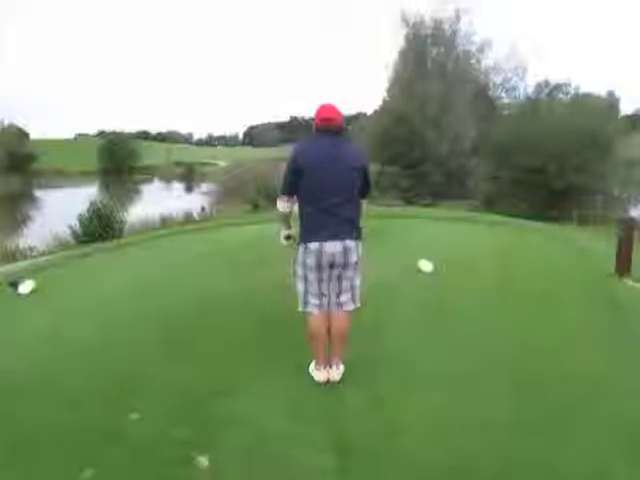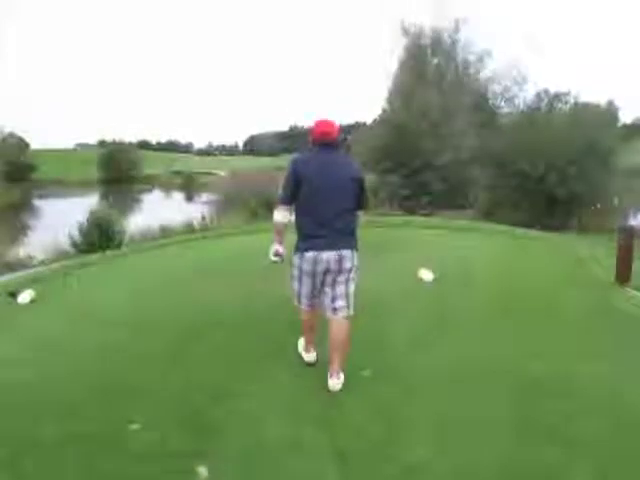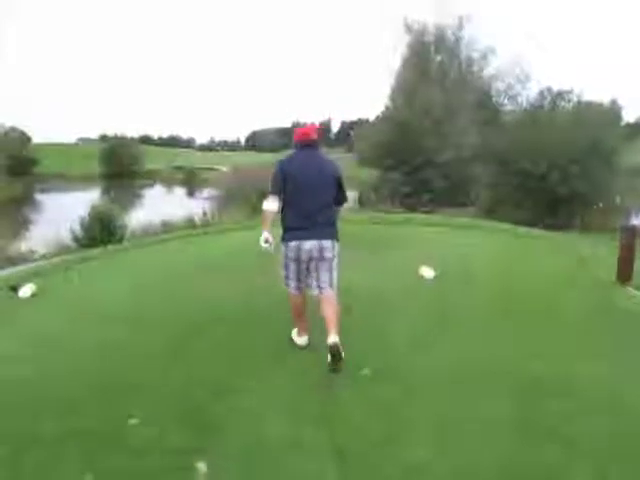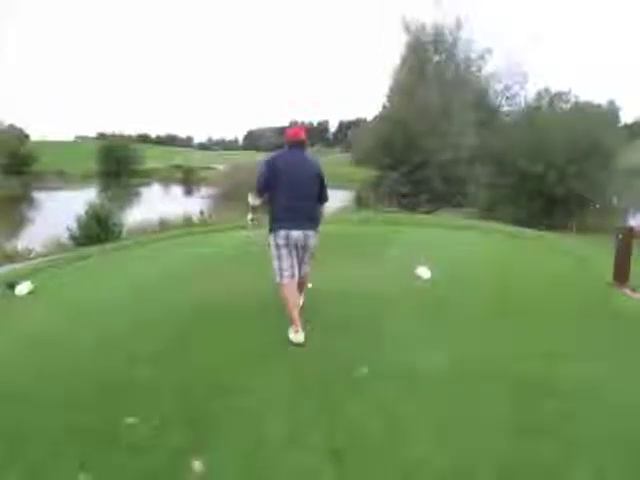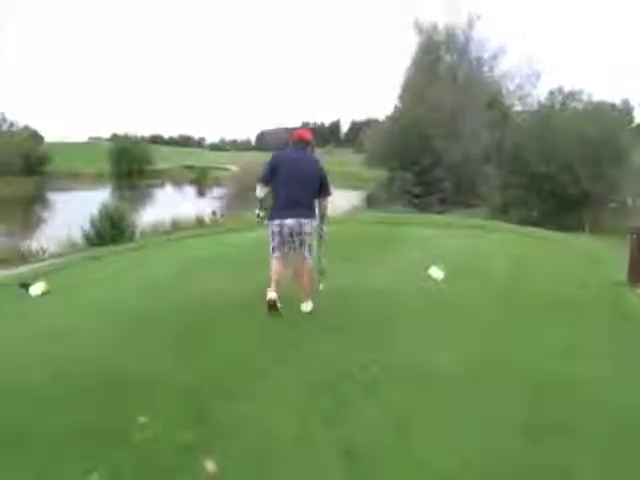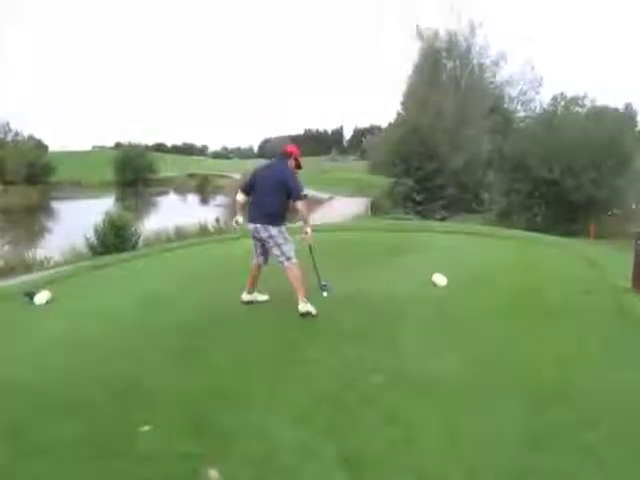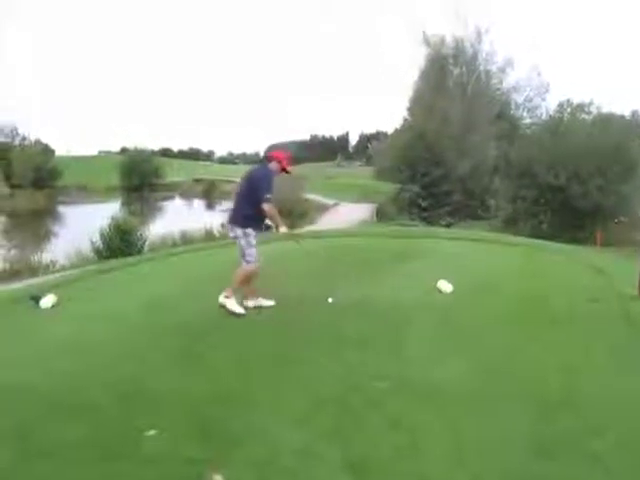
dt=0.4s
person 1, frame 1
left shoulder: (301, 152)
right shoulder: (357, 155)
left elbow: (286, 198)
left wrist: (286, 226)
left hip: (312, 241)
right hip: (348, 240)
left knee: (315, 306)
right knee: (342, 305)
left ankle: (319, 366)
right ankle: (336, 365)
person 1, frame 2
left shoulder: (300, 164)
right shoulder: (353, 167)
left elbow: (283, 208)
right elbow: (360, 207)
left wrist: (278, 241)
left hip: (309, 248)
right hip: (345, 249)
left knee: (307, 303)
right knee: (340, 312)
left ankle: (309, 350)
right ankle: (335, 373)
person 1, frame 3
left shoulder: (285, 165)
right shoulder: (331, 166)
left elbow: (272, 200)
right elbow: (339, 203)
left wrist: (266, 232)
left hip: (295, 240)
right hip: (326, 240)
left knee: (296, 289)
right knee: (327, 291)
left ankle: (301, 334)
right ankle: (333, 337)
person 1, frame 4
left shoulder: (273, 162)
right shoulder: (314, 166)
left elbow: (258, 195)
right elbow: (321, 202)
right wrist: (315, 224)
left hip: (281, 229)
right hip: (308, 229)
left knee: (287, 280)
right knee: (303, 271)
left ankle: (297, 329)
right ankle: (298, 300)
person 1, frame 5
left shoulder: (278, 158)
right shoulder: (316, 164)
left elbow: (262, 186)
right elbow: (323, 197)
left wrist: (259, 208)
right wrist: (322, 220)
left hip: (279, 218)
right hip: (306, 218)
left knee: (277, 256)
right knee: (305, 258)
left ankle: (272, 291)
right ankle: (306, 301)
person 1, frame 6
left shoulder: (260, 170)
right shoulder: (289, 174)
left elbow: (241, 194)
right elbow: (299, 202)
left wrist: (239, 214)
right wrist: (307, 225)
left hip: (254, 223)
right hip: (271, 225)
left knee: (260, 259)
right knee: (290, 261)
left ankle: (249, 293)
right ankle: (303, 303)
person 1, frame 7
left shoulder: (257, 172)
right shoulder: (265, 175)
right elbow: (266, 205)
left wrist: (268, 221)
right wrist: (280, 224)
left hip: (244, 223)
right hip: (244, 225)
left knee: (252, 263)
right knee: (250, 264)
left ankle: (252, 298)
right ankle: (228, 295)
